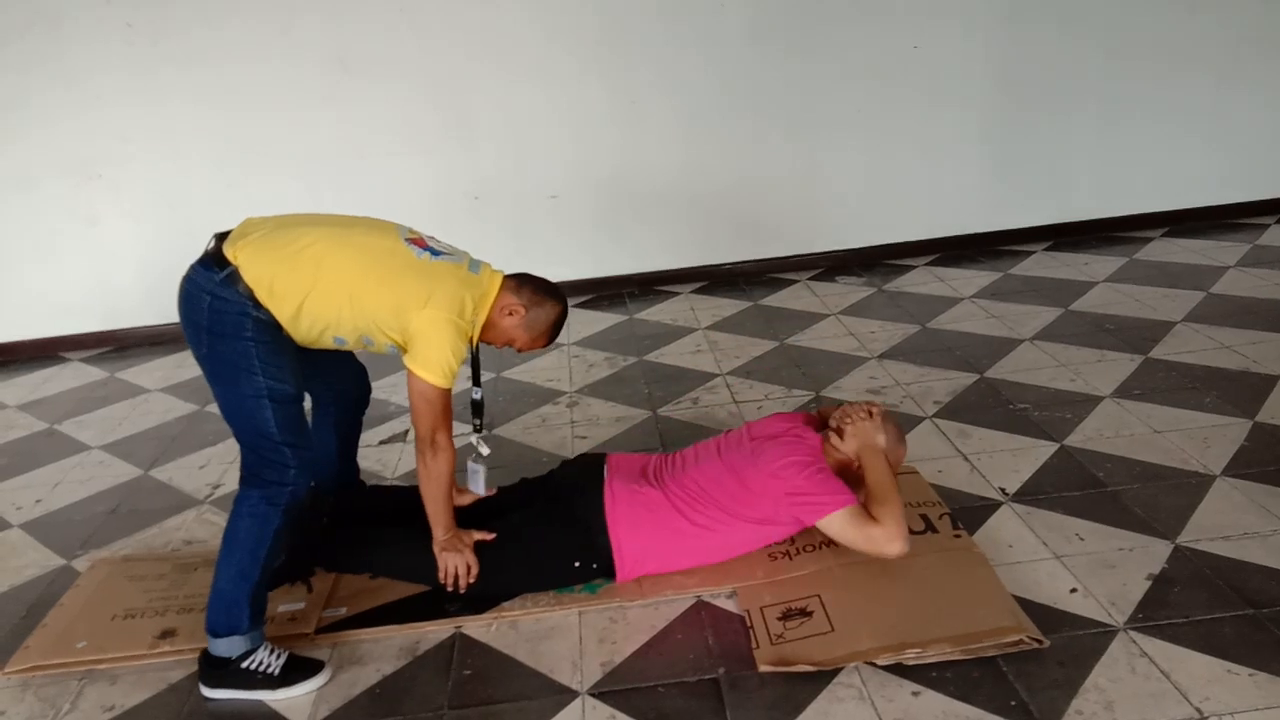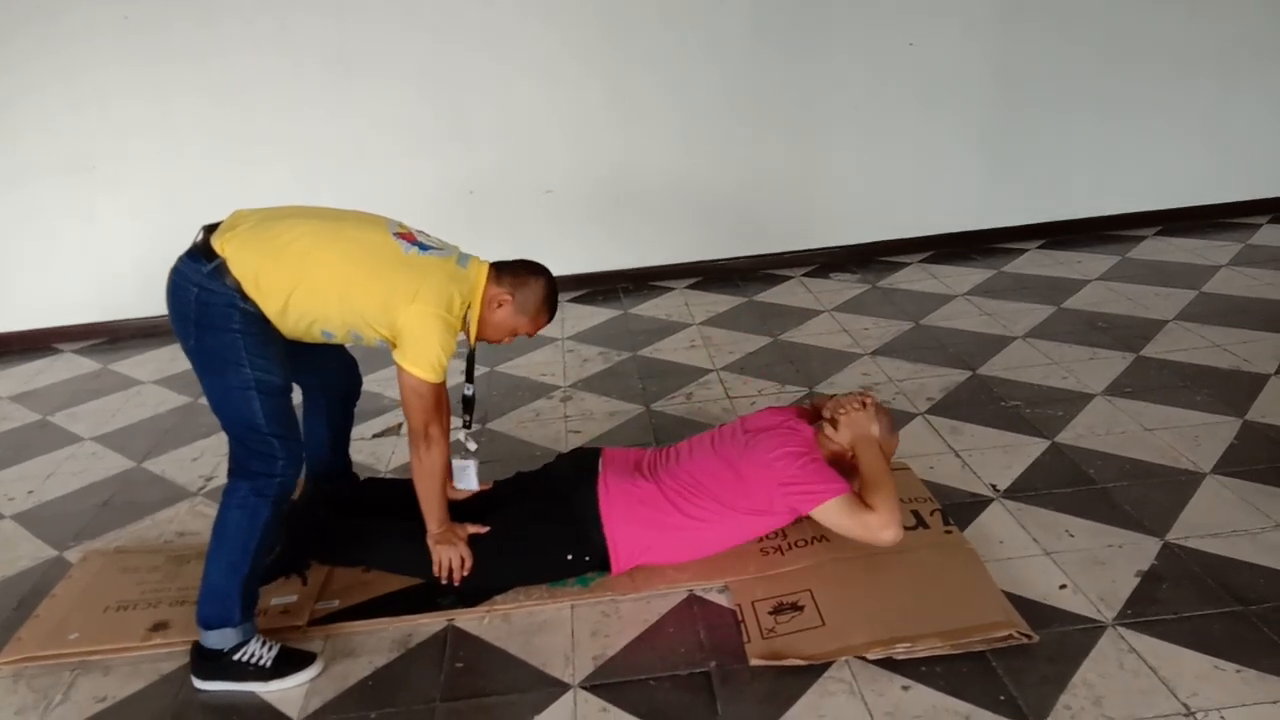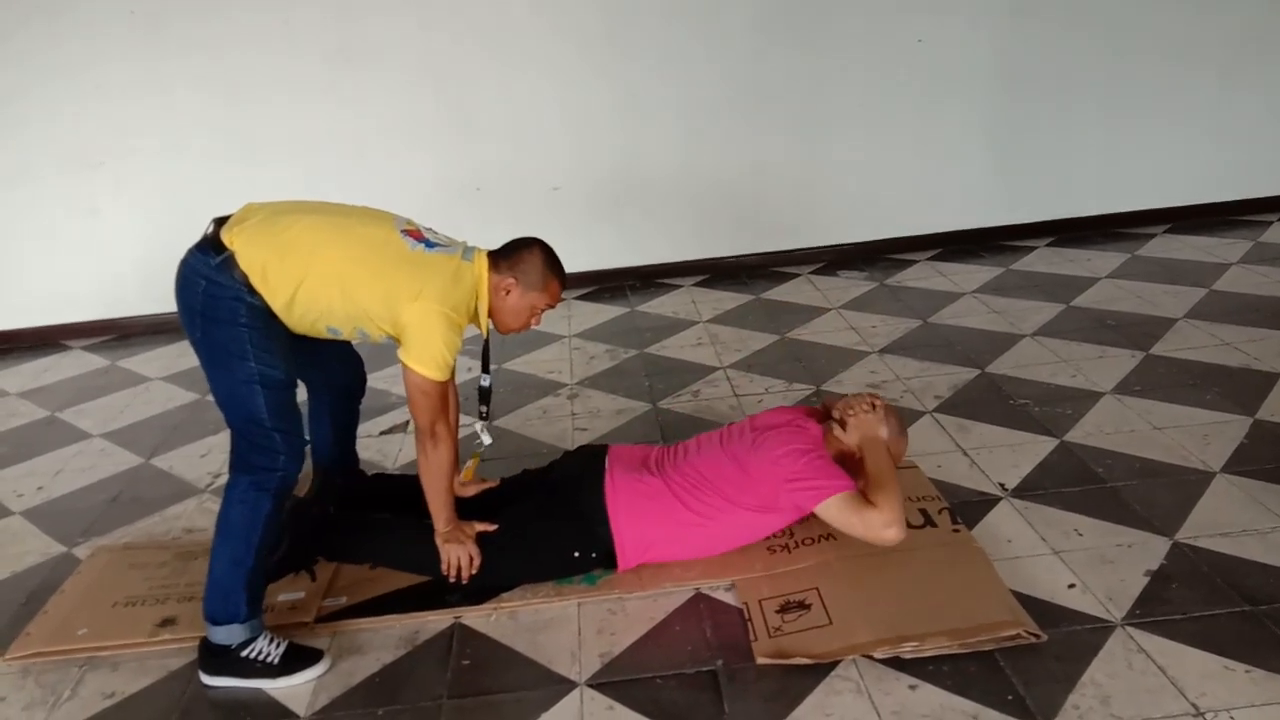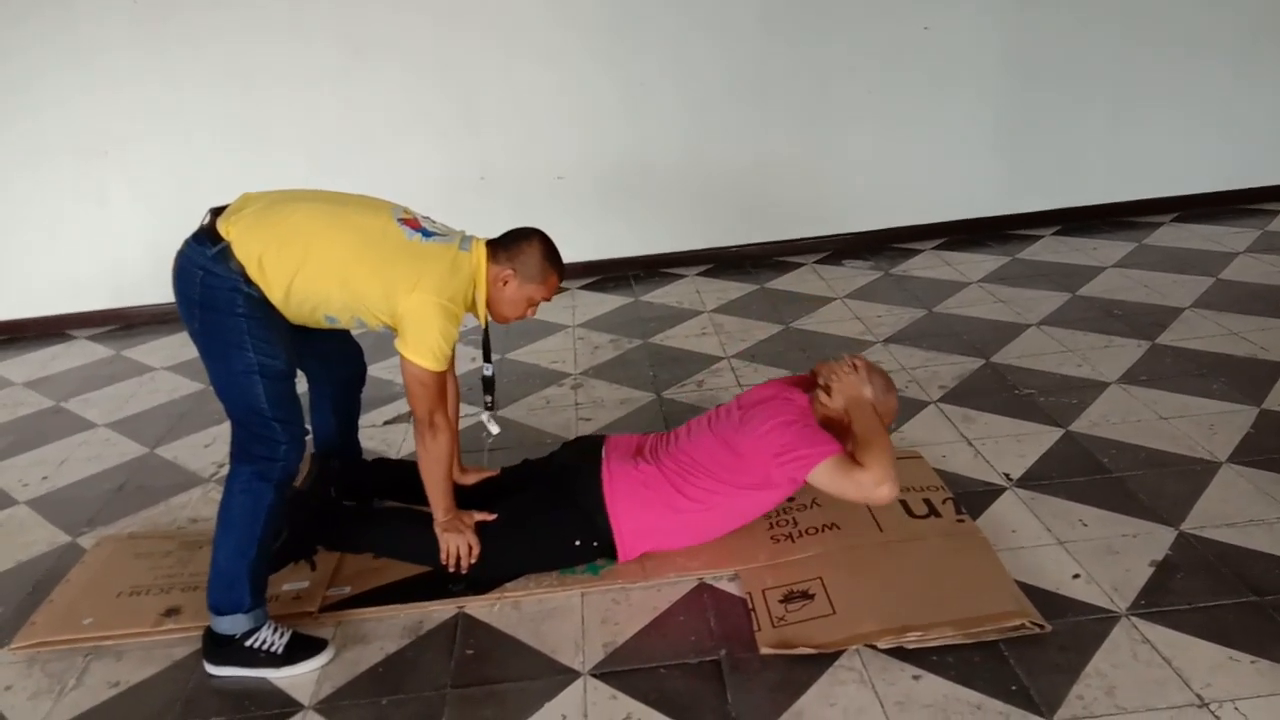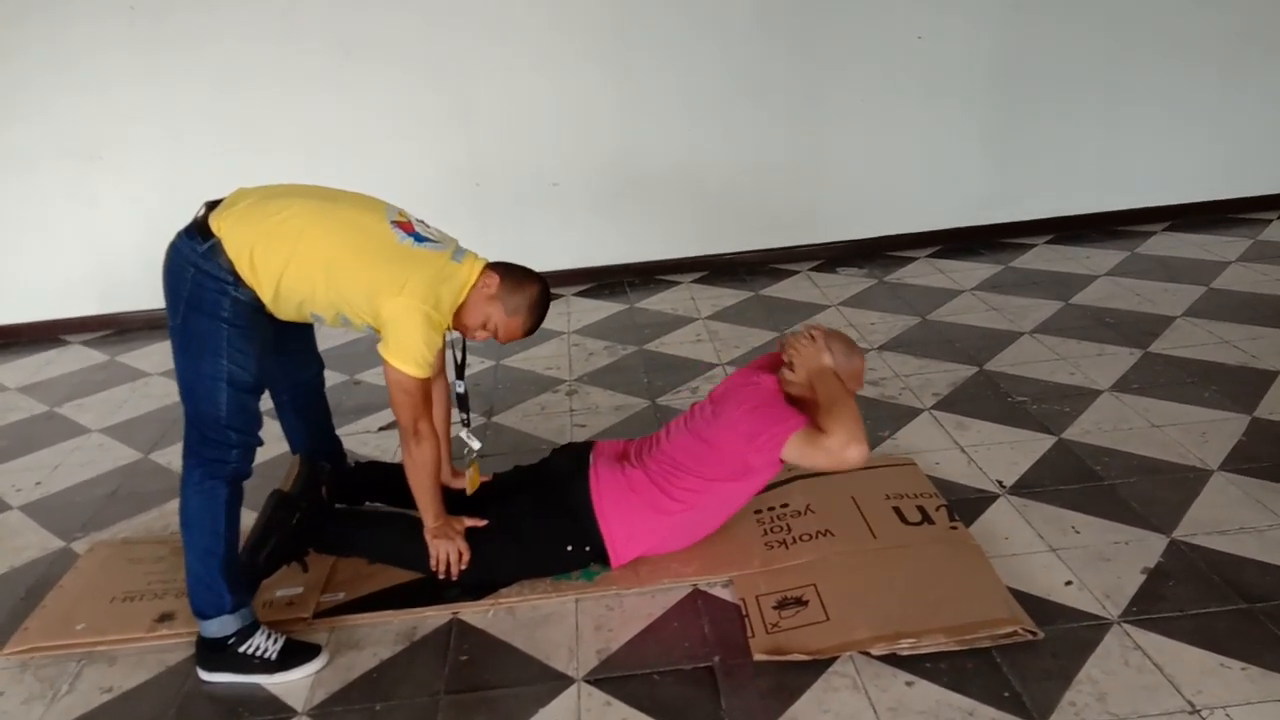
dt=1s
person 1, frame 1
left shoulder: (797, 428)
right shoulder: (804, 475)
right elbow: (888, 539)
right wrist: (869, 454)
left hip: (596, 483)
right hip: (599, 544)
left knee: (467, 524)
left ankle: (331, 509)
right ankle: (311, 547)
person 1, frame 2
left shoulder: (790, 422)
right shoulder: (797, 464)
left elbow: (825, 410)
right elbow: (884, 526)
right wrist: (866, 443)
left hip: (592, 477)
right hip: (590, 534)
left knee: (461, 512)
left ankle: (325, 504)
right ankle: (308, 536)
person 1, frame 3
left shoulder: (797, 421)
right shoulder: (805, 463)
left elbow: (831, 411)
right elbow: (886, 526)
left wrist: (850, 418)
right wrist: (874, 444)
left hip: (601, 473)
right hip: (598, 528)
left knee: (470, 508)
left ankle: (339, 499)
right ankle: (319, 532)
person 1, frame 4
left shoulder: (789, 392)
right shoulder: (795, 433)
left elbow: (818, 378)
right elbow: (878, 484)
right wrist: (860, 406)
left hip: (596, 465)
right hip: (595, 518)
left knee: (469, 498)
left ankle: (339, 483)
right ankle: (317, 522)
person 1, frame 5
left shoulder: (763, 377)
right shoulder: (767, 415)
left elbow: (790, 356)
right elbow: (849, 450)
right wrist: (821, 378)
left hip: (584, 471)
right hip: (586, 526)
left knee: (461, 502)
left ankle: (330, 482)
right ankle: (307, 527)
person 2, frame 1
left shoulder: (465, 279)
right shoulder: (446, 316)
left elbow: (437, 402)
right elbow: (432, 441)
left wrist: (447, 493)
right wrist: (444, 536)
left hip: (252, 269)
right hip: (229, 304)
left knee: (345, 389)
right knee: (282, 471)
right ankle: (230, 652)
person 2, frame 2
left shoulder: (452, 273)
right shoulder: (434, 310)
left elbow: (433, 396)
right elbow: (426, 433)
left wrist: (442, 486)
right wrist: (438, 529)
left hip: (242, 263)
right hip: (216, 295)
left knee: (335, 381)
right knee: (272, 463)
right ankle: (222, 644)
person 2, frame 3
left shoulder: (459, 270)
right shoulder: (438, 307)
left elbow: (442, 388)
right elbow: (432, 430)
left wrist: (452, 481)
right wrist: (446, 527)
left hip: (254, 258)
right hip: (225, 288)
left knee: (340, 379)
right knee: (272, 458)
right ankle: (230, 640)
person 2, frame 4
left shoulder: (457, 258)
right shoulder: (435, 297)
left elbow: (442, 377)
right elbow: (431, 421)
left wrist: (454, 469)
right wrist: (445, 518)
left hip: (254, 246)
right hip: (222, 278)
left knee: (341, 370)
right knee: (273, 449)
right ankle: (234, 629)
person 2, frame 5
left shoulder: (453, 270)
right shoulder: (418, 305)
left elbow: (433, 379)
right elbow: (416, 430)
left wrist: (446, 473)
right wrist: (435, 525)
left hip: (253, 249)
right hip: (213, 271)
left knee: (303, 387)
right knee: (223, 450)
right ankle: (224, 635)
